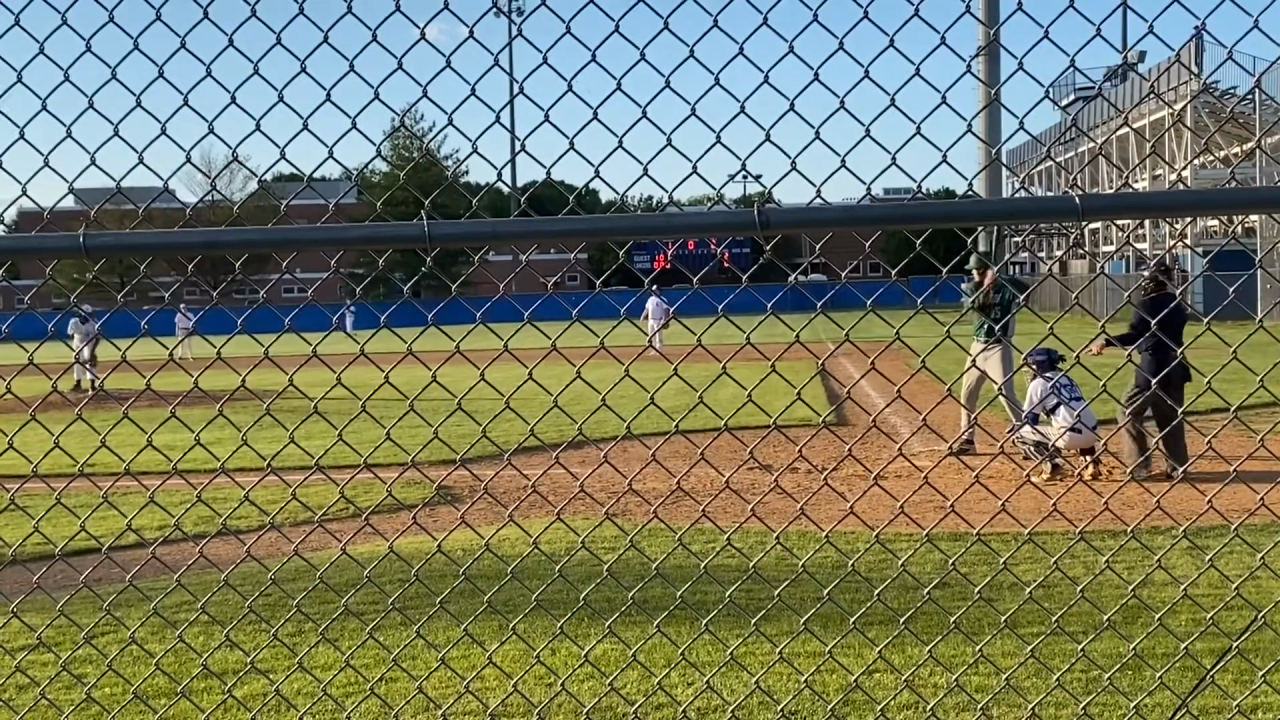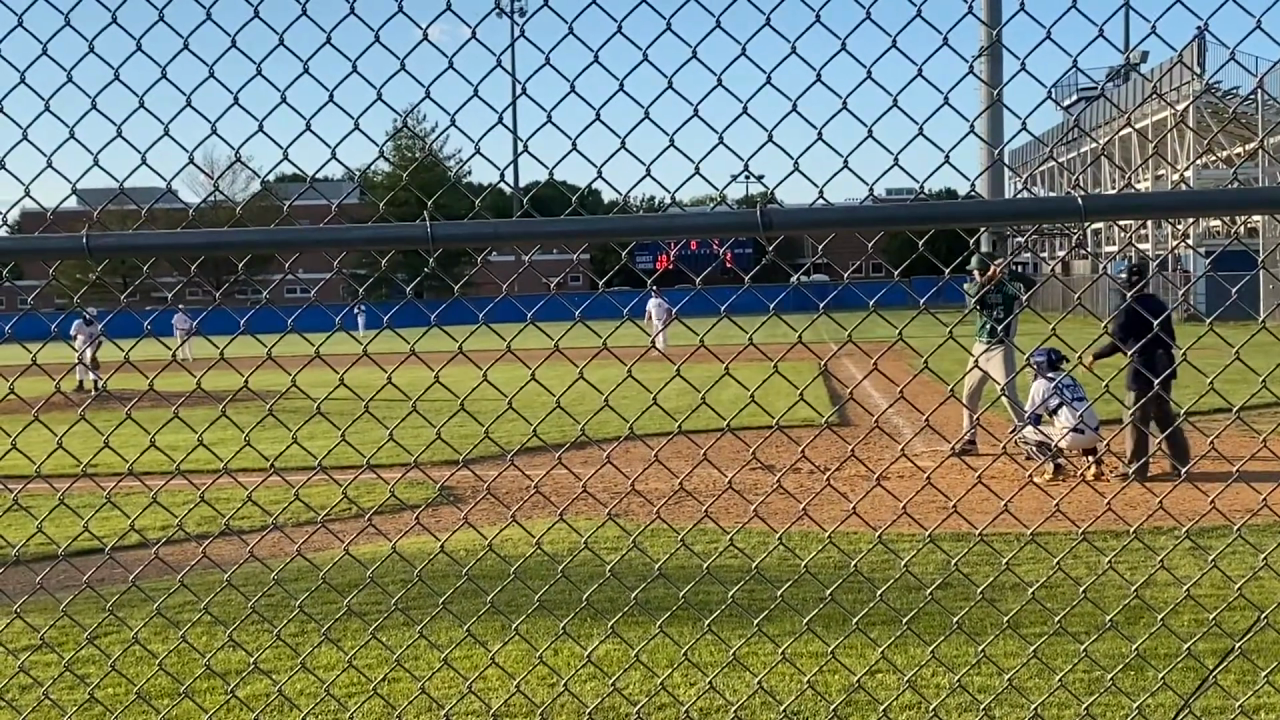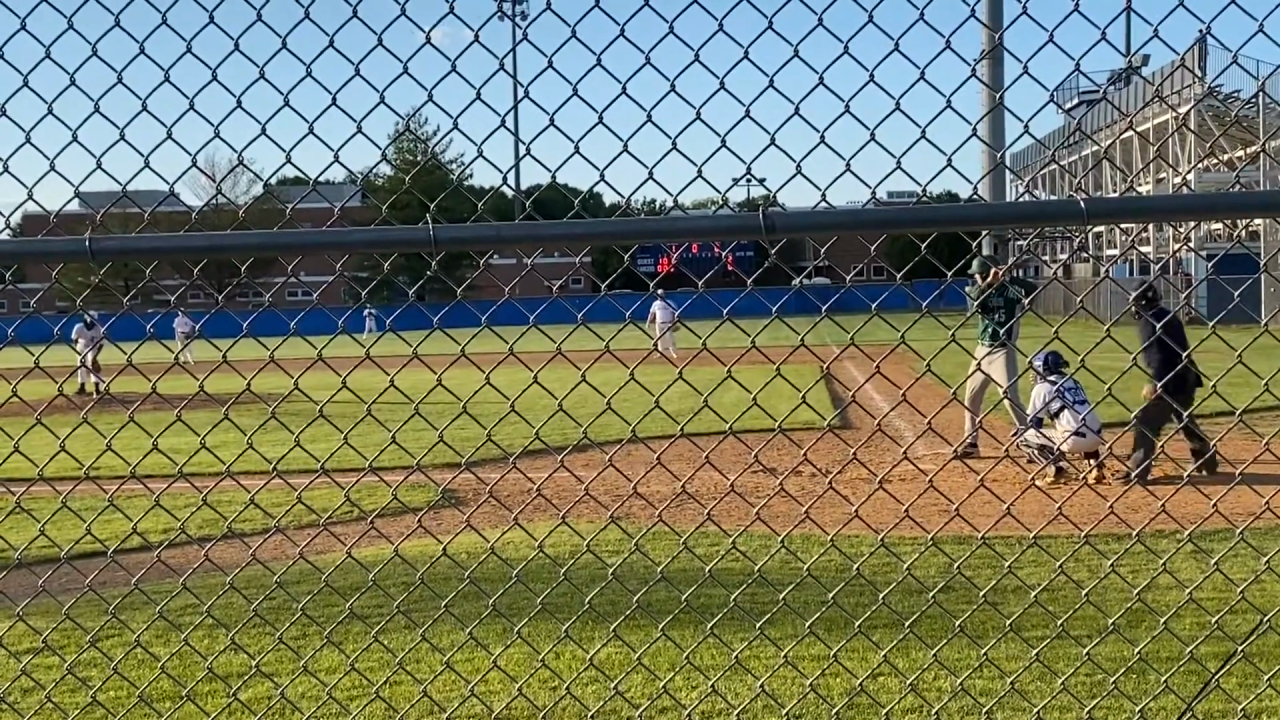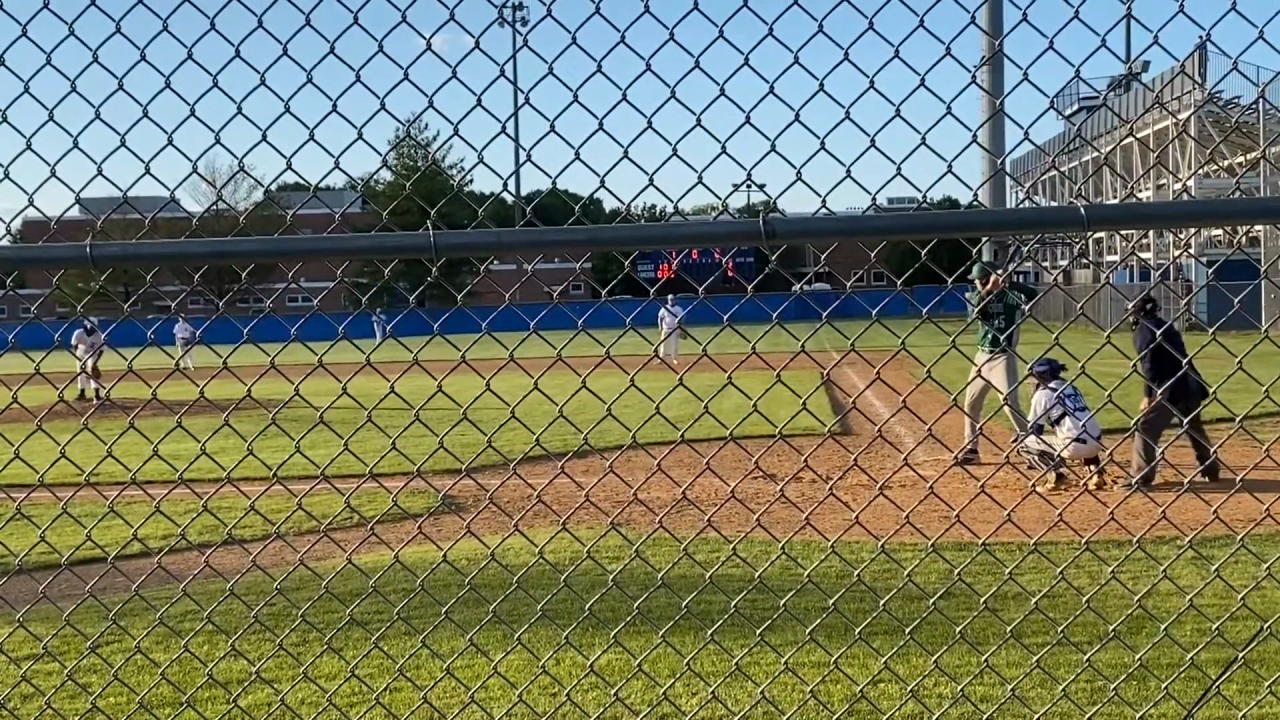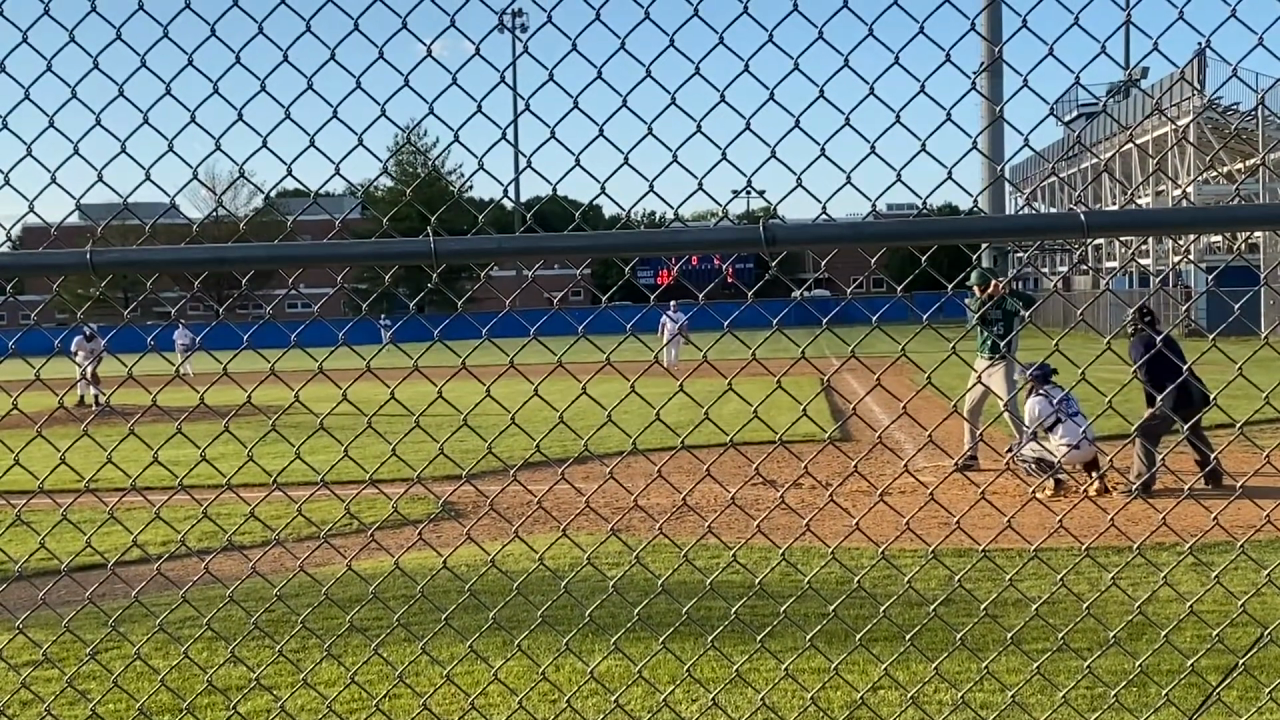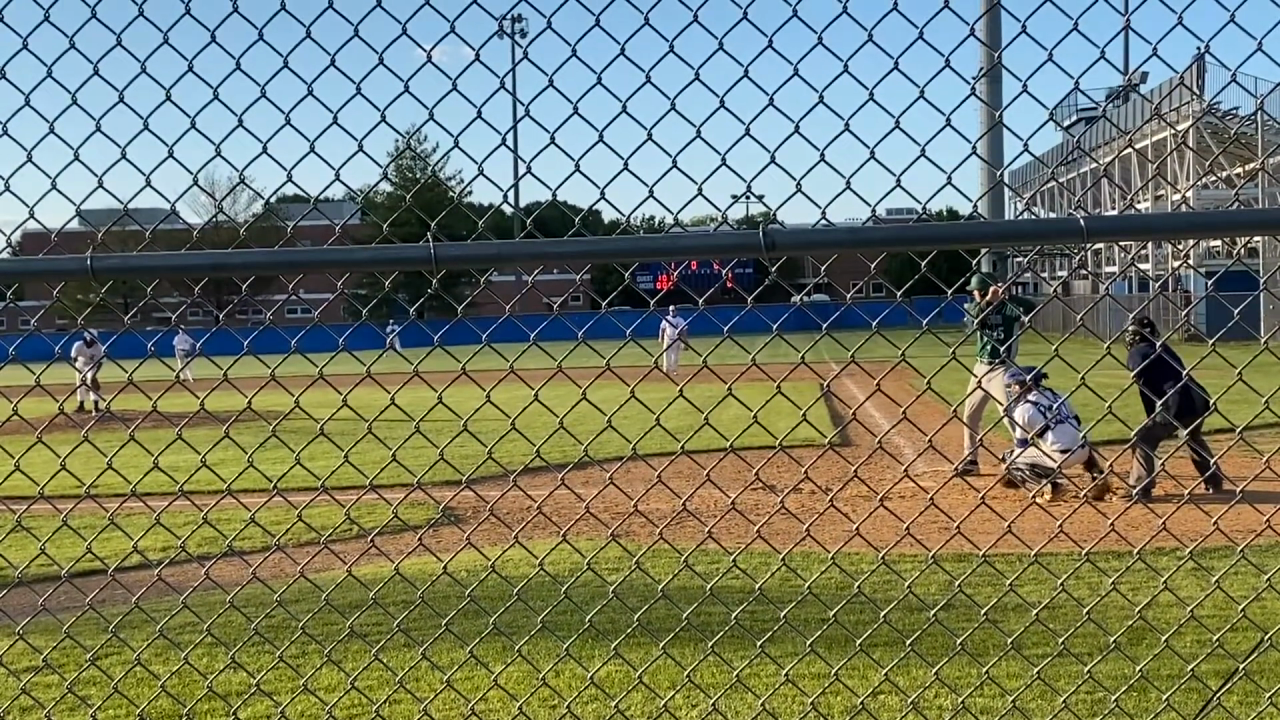
dt=0.5s
person 1, frame 1
left shoulder: (1007, 286)
right shoulder: (973, 287)
left elbow: (1026, 291)
right elbow: (970, 304)
left wrist: (1001, 280)
right wrist: (986, 288)
left hip: (998, 347)
right hip: (978, 346)
left knee: (1006, 393)
right knee: (967, 393)
right ankle: (966, 439)
person 1, frame 2
left shoulder: (1009, 286)
right shoulder: (977, 286)
left elbow: (1031, 285)
right elbow: (972, 296)
left wrist: (1007, 272)
right wrist: (989, 277)
left hip: (1001, 348)
right hip: (980, 347)
left knee: (1008, 394)
right knee: (969, 394)
right ankle: (969, 440)
person 1, frame 3
left shoulder: (1010, 290)
right shoulder: (979, 290)
left elbow: (1032, 290)
right elbow: (974, 300)
left wrist: (1007, 278)
right wrist: (989, 283)
left hip: (1003, 351)
right hip: (983, 350)
left knee: (1010, 397)
right knee: (971, 397)
right ankle: (970, 443)
person 1, frame 4
left shoulder: (1011, 295)
right shoulder: (979, 296)
left elbow: (1032, 295)
right elbow: (974, 310)
left wrist: (1008, 284)
right wrist: (988, 290)
left hip: (1003, 357)
right hip: (983, 356)
left knee: (1010, 403)
right knee: (971, 403)
right ankle: (971, 449)
person 1, frame 5
left shoulder: (1009, 302)
right shoulder: (978, 302)
left elbow: (1031, 303)
right elbow: (974, 314)
left wrist: (1007, 290)
right wrist: (990, 294)
left hip: (1003, 363)
right hip: (982, 362)
left knee: (1009, 409)
right knee: (971, 409)
right ankle: (970, 455)
person 1, frame 6
left shoulder: (1009, 307)
right shoulder: (977, 307)
left elbow: (1031, 309)
right elbow: (973, 319)
left wrist: (1007, 296)
right wrist: (988, 301)
left hip: (1002, 368)
right hip: (981, 367)
left knee: (1009, 414)
right knee: (970, 414)
right ankle: (970, 460)
person 2, frame 1
left shoulder: (1146, 304)
right shoulder: (1177, 304)
left elbow: (1134, 336)
left wrist: (1105, 341)
left hip: (1153, 365)
right hip: (1175, 365)
left knee: (1129, 413)
right knee: (1172, 417)
left ankle: (1138, 467)
right ankle: (1177, 467)
person 2, frame 2
left shoulder: (1129, 308)
right shoulder: (1159, 305)
left elbow: (1118, 342)
right elbow: (1170, 338)
left wrist: (1094, 356)
left hip: (1143, 367)
right hip: (1164, 364)
left knee: (1137, 418)
right knee: (1166, 415)
left ankle: (1136, 469)
right ankle: (1181, 462)
person 2, frame 3
left shoulder: (1149, 320)
right shoulder: (1167, 316)
left elbow: (1160, 354)
right elbow: (1171, 350)
left wrist: (1152, 382)
left hip: (1171, 380)
right hip: (1185, 376)
left knee: (1145, 422)
right knee: (1186, 420)
left ankle: (1138, 471)
right ankle: (1207, 462)
person 2, frame 4
left shoulder: (1143, 330)
right shoulder: (1166, 326)
left elbow: (1150, 365)
right elbow: (1178, 359)
left wrist: (1148, 396)
left hip: (1171, 388)
right hip: (1191, 384)
left knee: (1146, 428)
right knee: (1194, 427)
left ankle: (1141, 479)
right ankle: (1210, 470)
person 2, frame 5
left shoulder: (1138, 343)
right shoulder: (1165, 338)
left elbow: (1147, 377)
left wrist: (1151, 406)
left hip: (1174, 396)
right hip: (1195, 393)
left knee: (1145, 434)
right knee: (1195, 433)
left ankle: (1140, 485)
right ankle: (1214, 476)
person 2, frame 6
left shoulder: (1136, 355)
right shoulder: (1163, 349)
left elbow: (1146, 387)
left wrist: (1152, 418)
left hip: (1177, 403)
right hip: (1198, 400)
left knee: (1144, 440)
right knee: (1194, 438)
left ankle: (1140, 490)
right ankle: (1214, 481)
